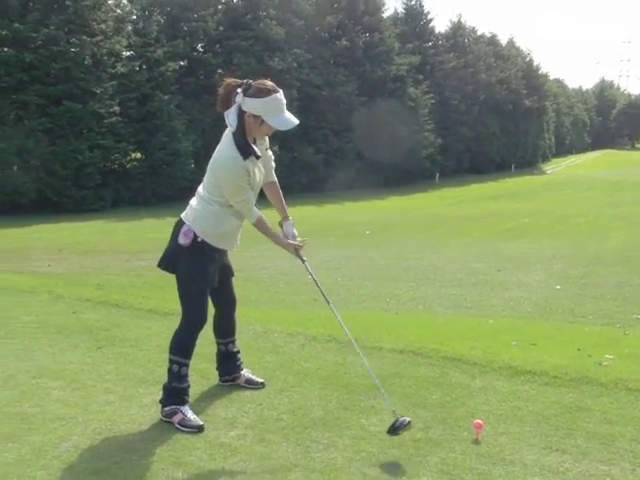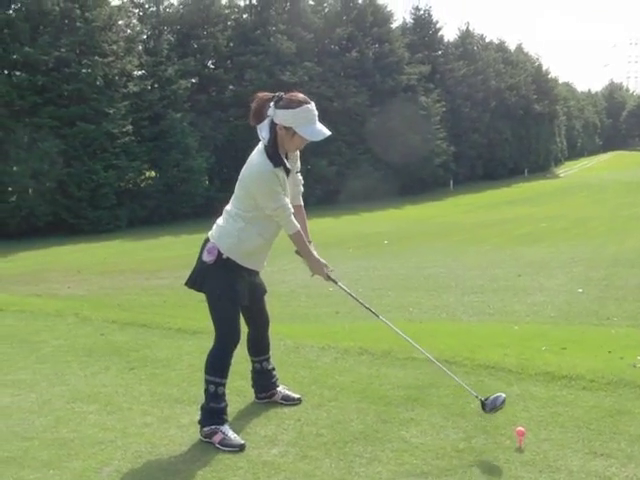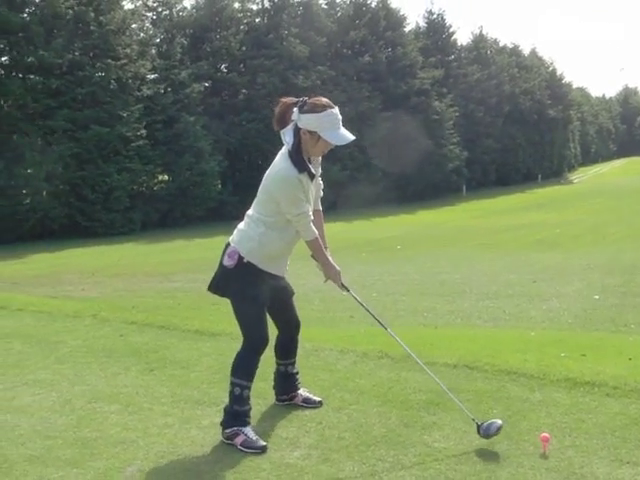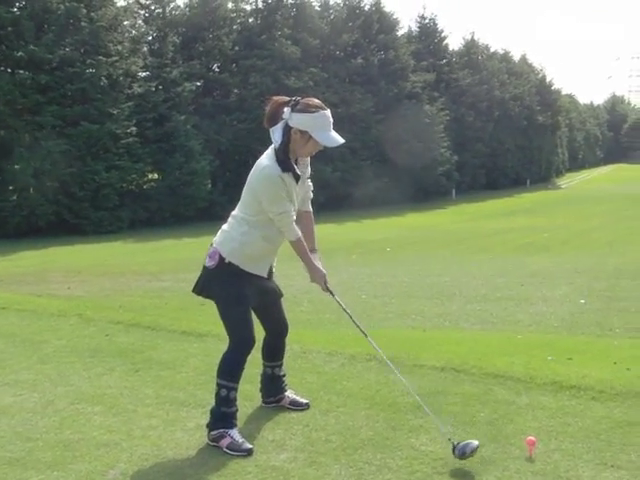
dt=0.5s
person 1, frame 1
left shoulder: (256, 137)
right shoulder: (232, 160)
left elbow: (269, 179)
right elbow: (248, 212)
left wrist: (286, 221)
right wrist: (279, 240)
left hip: (214, 240)
right hip: (196, 240)
left knee: (226, 305)
right knee: (194, 317)
left ankle: (230, 369)
right ankle: (173, 401)
person 1, frame 2
left shoulder: (288, 154)
right shoulder: (262, 170)
left elbow: (296, 203)
right elbow: (285, 219)
left wrist: (310, 250)
right wrist: (311, 258)
left hip: (246, 259)
right hip: (224, 258)
left knee: (260, 324)
right knee: (228, 336)
left ankle: (266, 387)
right ankle: (212, 421)
person 1, frame 3
left shoulder: (309, 159)
right shoulder: (286, 175)
left elbow: (315, 209)
right elbow: (305, 227)
left wrist: (326, 255)
right wrist: (327, 264)
left hip: (270, 263)
right hip: (246, 263)
left knee: (290, 326)
right knee: (256, 339)
left ankle: (287, 389)
right ankle: (235, 423)
person 1, frame 4
left shoulder: (300, 161)
right shoulder: (269, 173)
left elbow: (304, 211)
right elbow: (288, 228)
left wrist: (315, 255)
right wrist: (310, 266)
left hip: (258, 263)
right hip: (231, 262)
left knee: (278, 328)
right knee: (242, 340)
left ankle: (274, 391)
right ankle: (220, 425)
